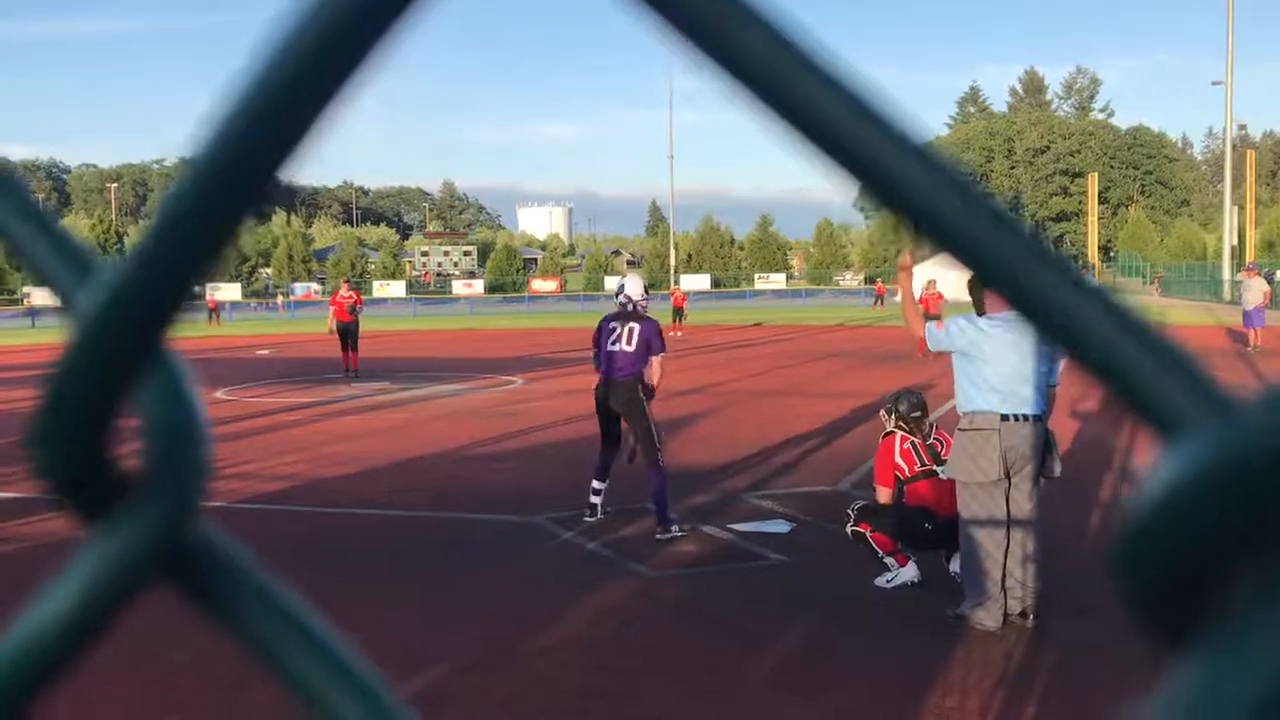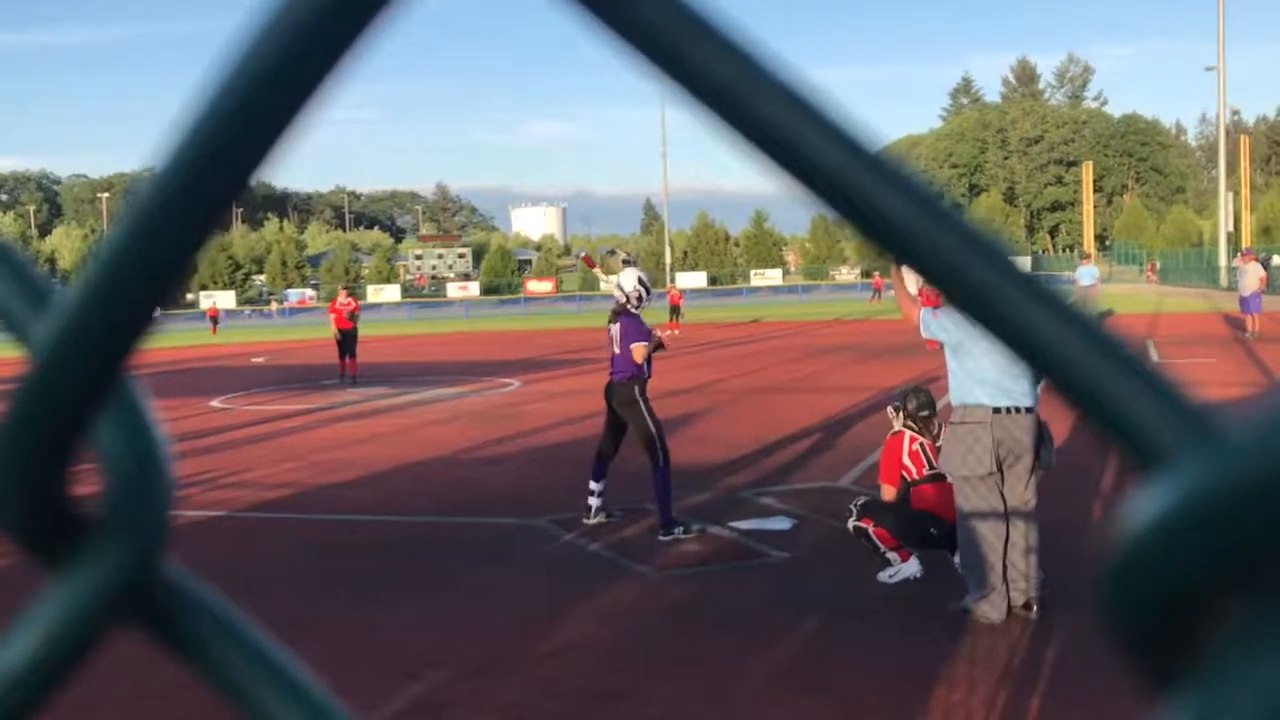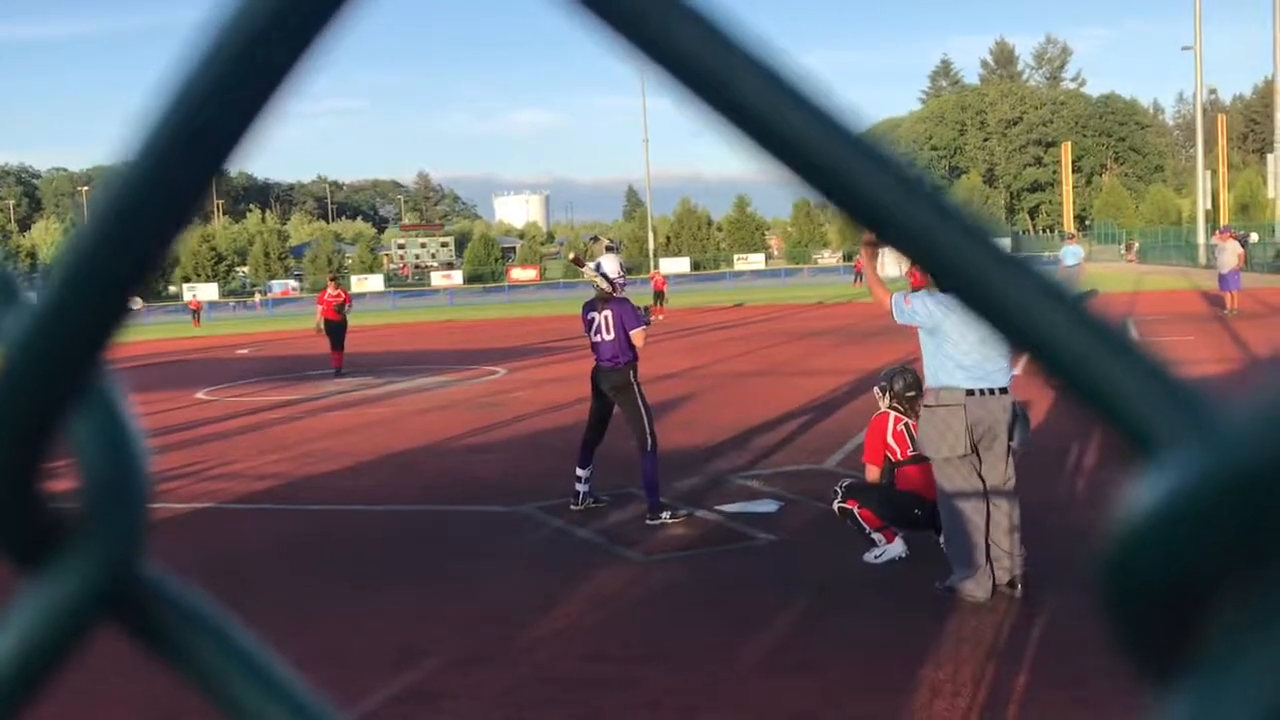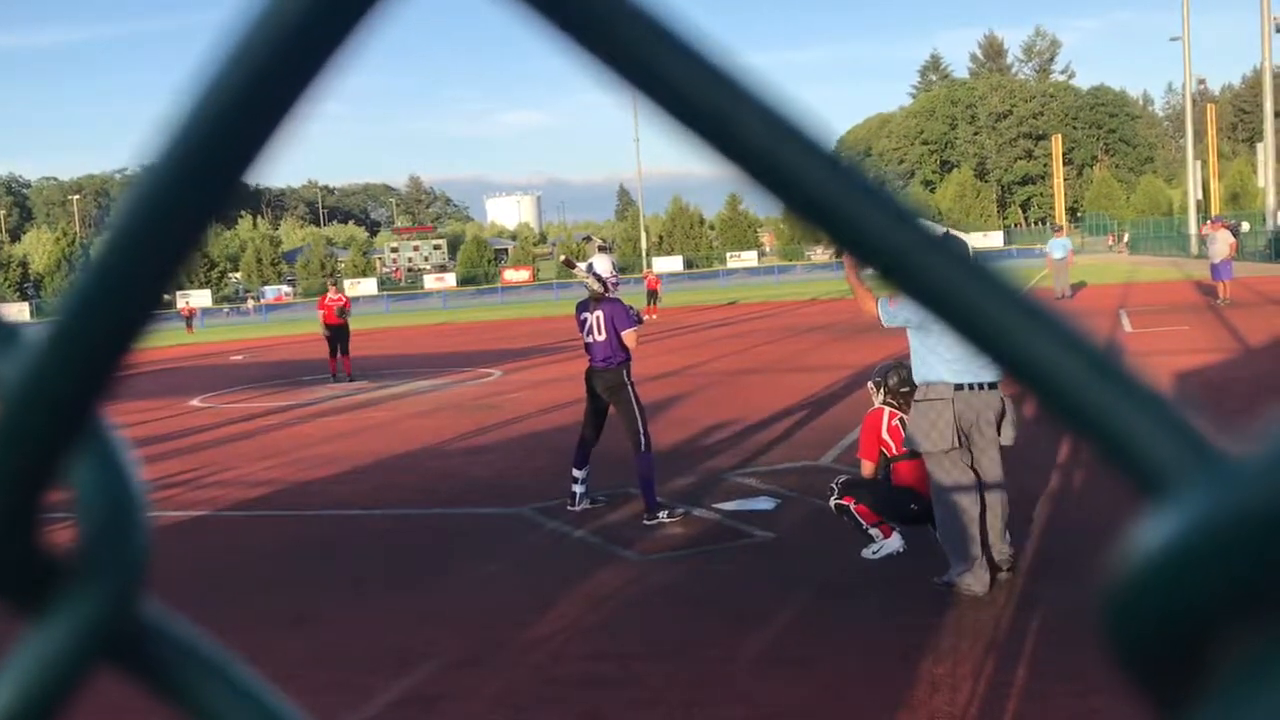
dt=0.7s
person 1, frame 1
left shoulder: (969, 330)
right shoulder: (1040, 333)
left elbow: (917, 328)
right elbow: (1050, 390)
left wrist: (904, 277)
left hip: (984, 434)
right hip: (1029, 432)
left knee: (982, 523)
right knee: (1022, 519)
left ankle: (985, 608)
right ankle: (1022, 603)
person 1, frame 2
left shoulder: (957, 321)
left elbow: (910, 311)
left wrist: (895, 269)
left hip: (977, 427)
right hip: (1023, 424)
left knee: (980, 516)
right knee: (1020, 511)
left ankle: (988, 602)
right ankle: (1024, 594)
person 1, frame 3
left shoulder: (930, 305)
left elbow: (883, 298)
left wrist: (866, 253)
left hip: (952, 409)
right hip: (997, 404)
left knee: (960, 495)
right knee: (1000, 489)
left ankle: (973, 580)
right ankle: (1009, 572)
person 1, frame 4
left shoulder: (921, 304)
left elbow: (870, 306)
left wrist: (850, 268)
left hip: (942, 403)
right hip: (987, 397)
left knee: (954, 489)
right knee: (990, 479)
left ankle: (969, 573)
right ankle: (1001, 556)
person 2, frame 1
left shoulder: (606, 321)
right shoulder: (650, 325)
left elbow: (597, 361)
right elbow: (656, 369)
right wrist: (650, 391)
left hip: (604, 389)
right hip: (631, 391)
left knee: (608, 448)
right knee: (654, 456)
left ankle: (594, 507)
right ankle: (663, 523)
person 2, frame 2
left shoulder: (616, 318)
right shoulder: (632, 319)
right elbow: (639, 356)
left wrist: (652, 343)
right wrist: (654, 340)
left hip: (615, 389)
right hip: (631, 391)
left knee: (607, 447)
right knee: (659, 453)
left ankle: (593, 508)
right ankle: (667, 524)
person 2, frame 3
left shoulder: (588, 308)
right shoulder: (623, 305)
right elbow: (639, 341)
right wrist: (640, 321)
left hip: (599, 375)
right hip: (622, 376)
left knee: (593, 434)
right knee: (647, 439)
left ankle: (581, 494)
right ankle: (655, 508)
person 2, frame 4
left shoulder: (582, 308)
right shoulder: (615, 305)
right elbow: (631, 342)
right wrist: (632, 320)
left hip: (594, 376)
right hip: (617, 376)
left knee: (588, 435)
right knee: (640, 439)
left ankle: (578, 495)
right ankle: (652, 508)
person 3, frame 1
left shoulder: (890, 444)
right shoulder: (943, 438)
left elbow: (884, 501)
left wrist: (896, 517)
left hip: (920, 528)
right hip: (956, 527)
left knee: (858, 513)
left ankle: (902, 565)
right ankle: (956, 555)
person 3, frame 2
left shoulder: (897, 442)
left elbow: (888, 499)
left hip: (926, 528)
left knee: (861, 509)
left ankle: (904, 562)
right ankle: (960, 551)
person 3, frame 3
left shoulder: (882, 421)
left elbow: (872, 479)
left wrist: (884, 491)
left hip: (912, 509)
left knee: (845, 492)
left ankle: (889, 542)
person 3, frame 4
left shoulder: (876, 416)
left elbow: (867, 474)
left wrist: (880, 481)
left hip: (909, 503)
left knee: (840, 489)
left ankle: (886, 537)
